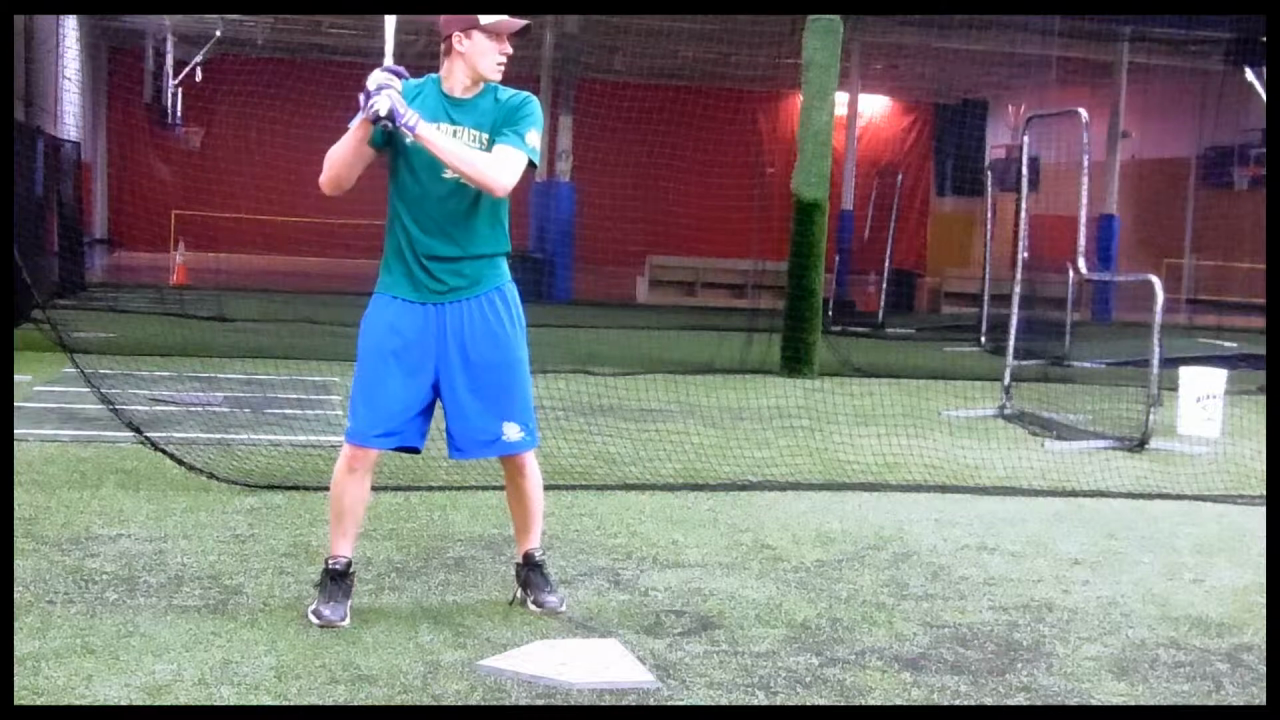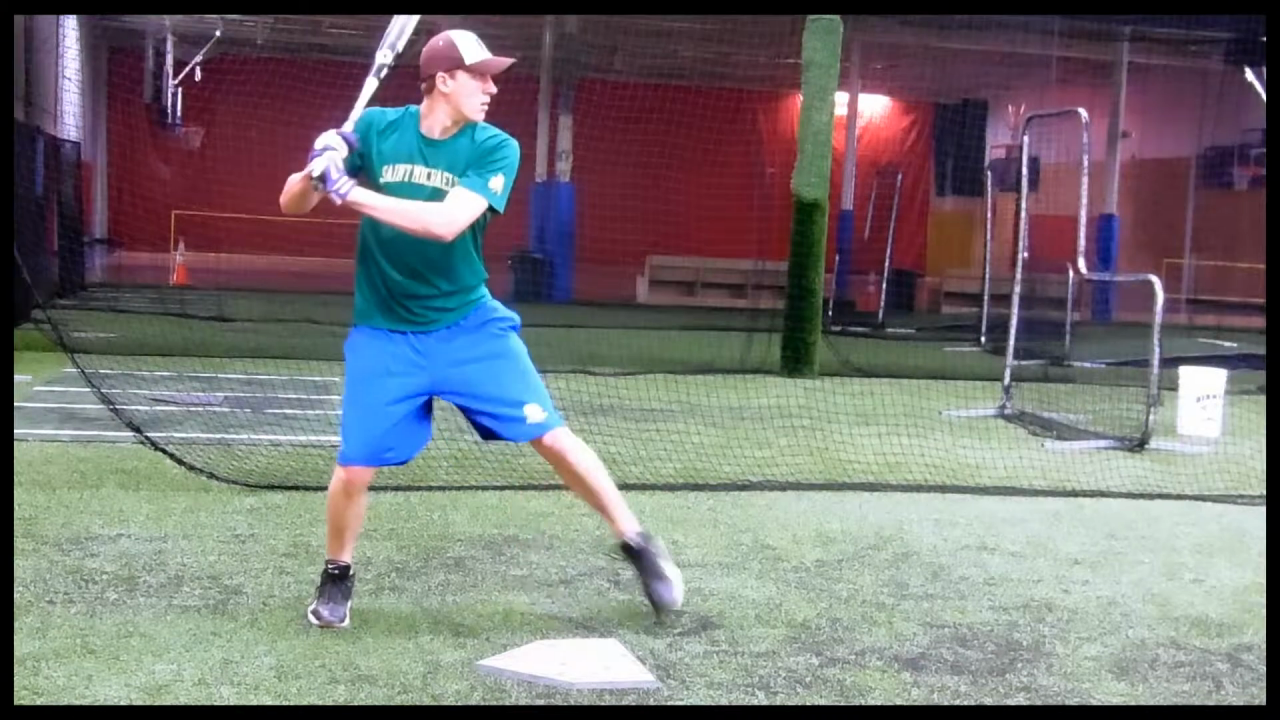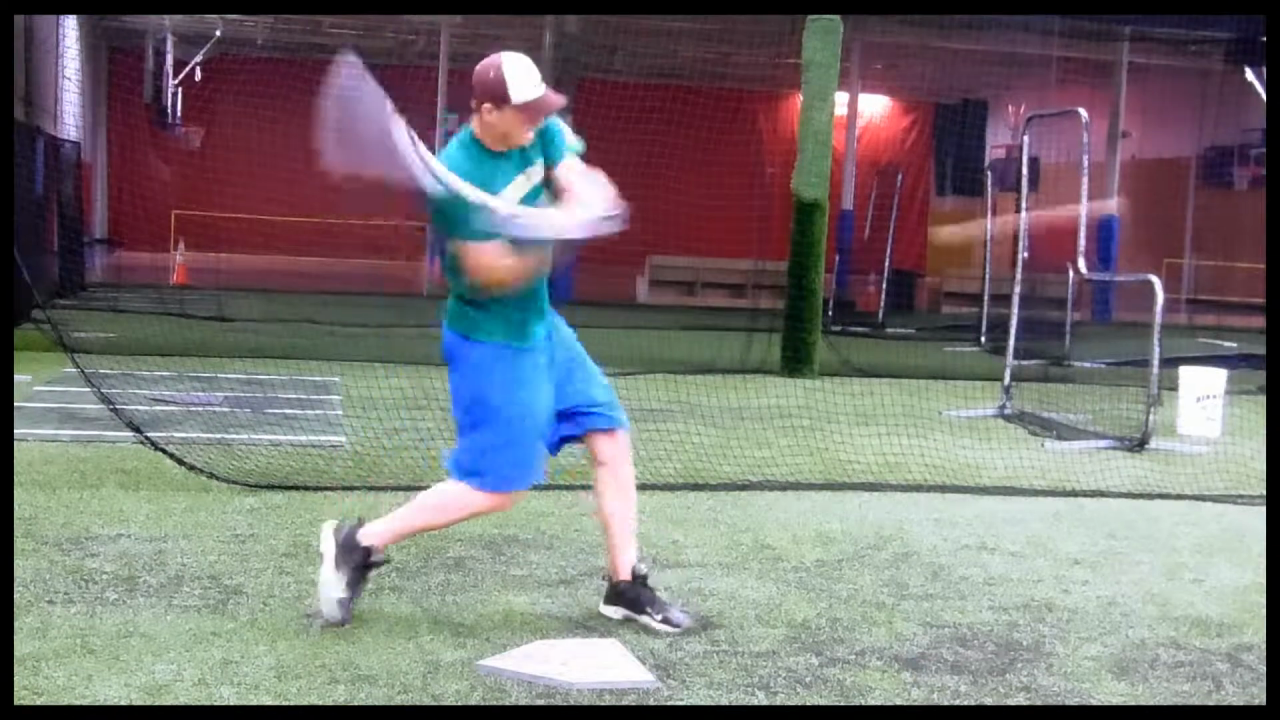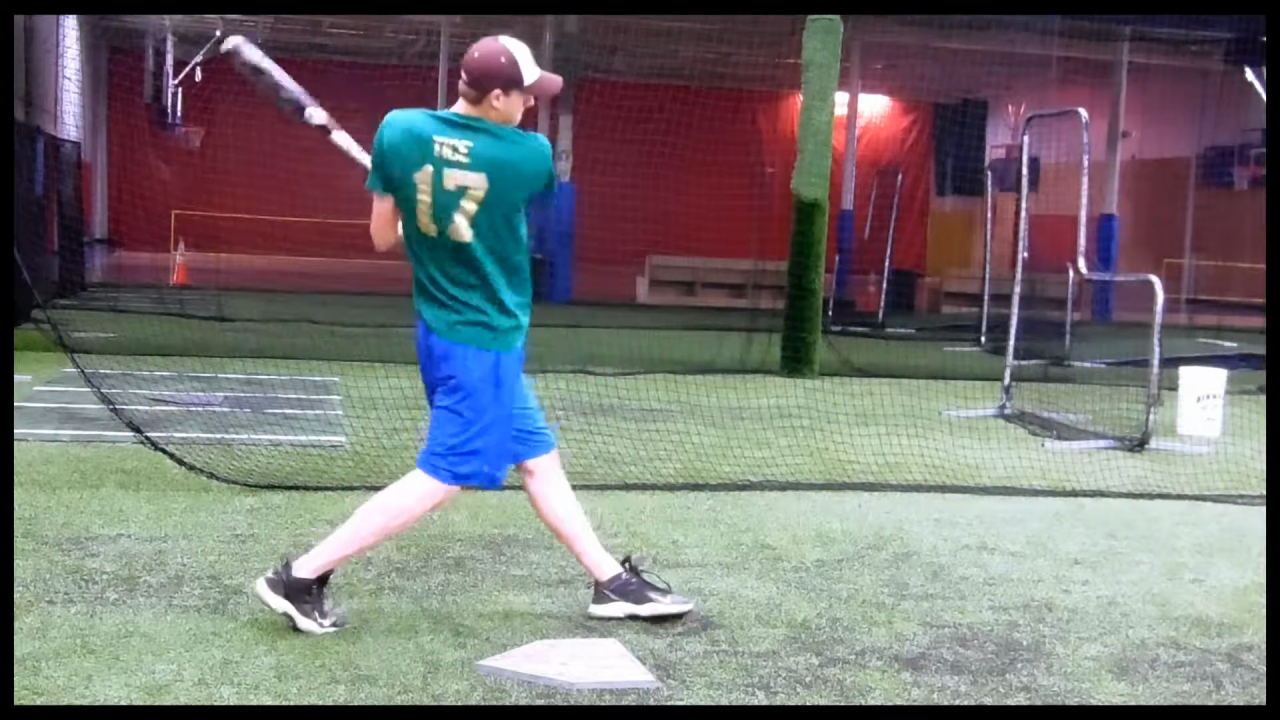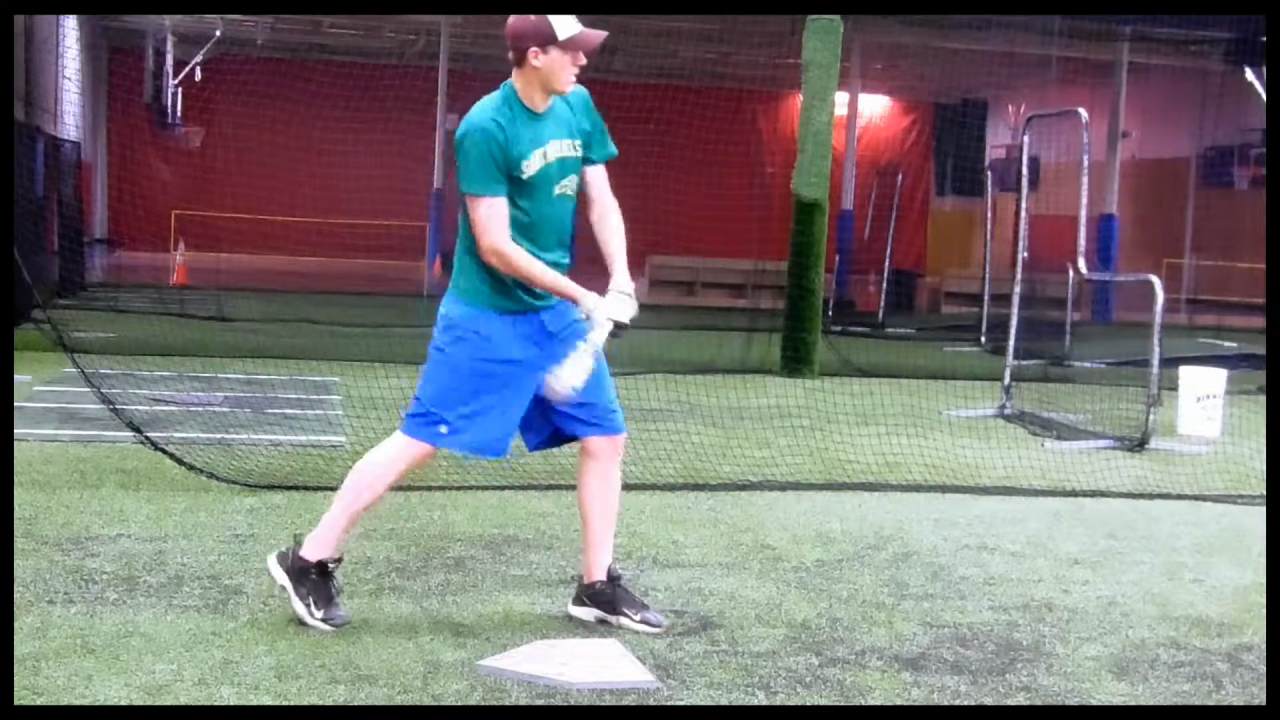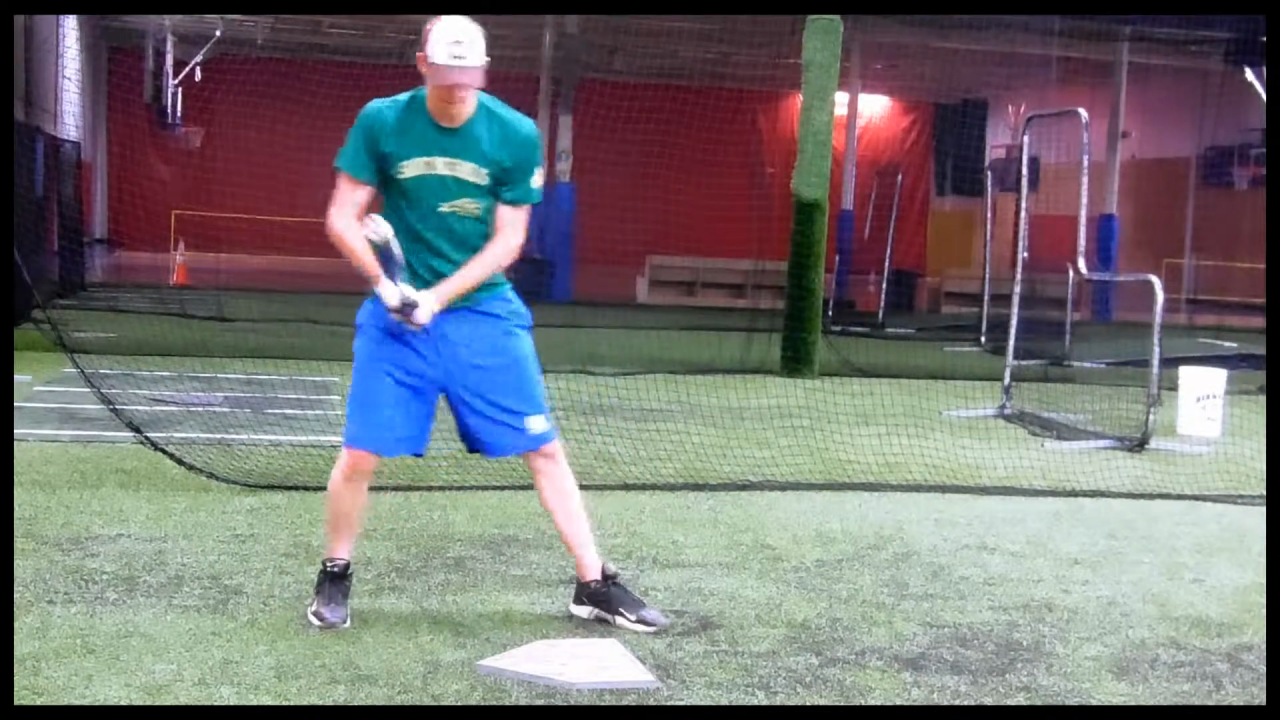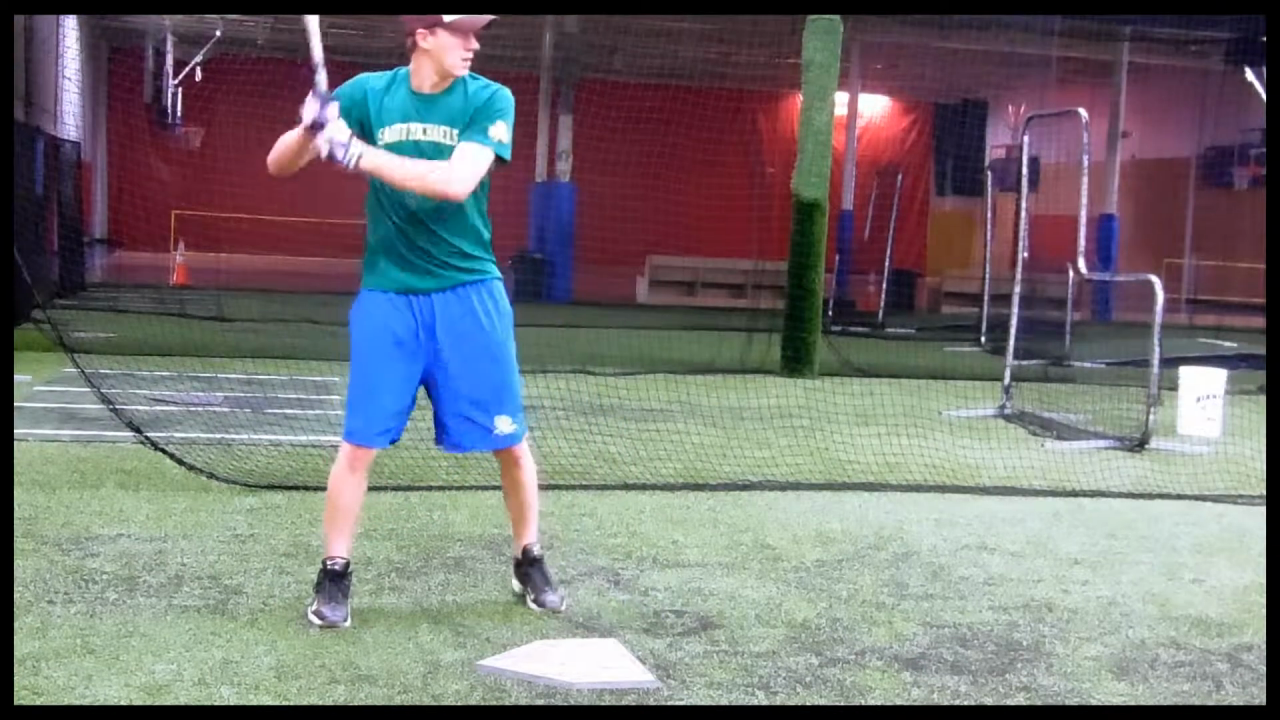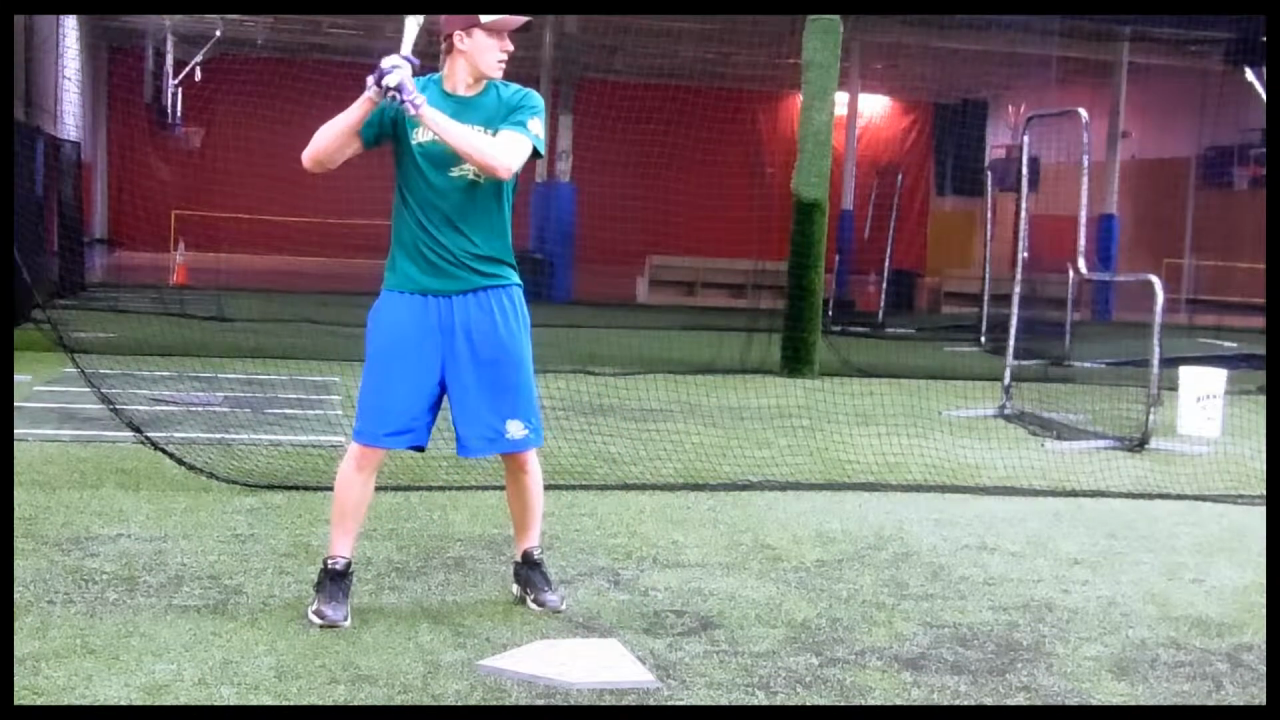
dt=0.5s
person 1, frame 1
left shoulder: (519, 107)
right shoulder: (403, 93)
left elbow: (500, 178)
right elbow: (332, 182)
left wrist: (416, 125)
right wrist: (368, 117)
left hip: (483, 300)
right hip: (402, 300)
left knee: (516, 447)
right knee: (363, 443)
left ankle: (530, 564)
right ankle: (337, 573)
person 1, frame 2
left shoulder: (496, 148)
right shoulder: (374, 128)
left elbow: (445, 223)
right elbow: (291, 204)
left wrist: (352, 191)
right wrist: (317, 169)
left hip: (471, 322)
right hip: (385, 332)
left knee: (554, 437)
right knee: (356, 468)
left ankle: (636, 543)
right ankle: (336, 576)
person 1, frame 3
left shoulder: (543, 130)
right shoulder: (456, 174)
left elbow: (584, 186)
right elbow: (492, 276)
right wrist: (530, 242)
left hip: (538, 326)
right hip: (491, 344)
left knee: (612, 440)
right knee: (494, 487)
left ankle: (626, 583)
right ankle: (358, 544)
person 1, frame 4
left shoulder: (397, 131)
right shoulder: (532, 155)
left elbow: (383, 238)
left hip: (438, 329)
right hip: (485, 341)
left knee: (538, 459)
right knee: (442, 477)
left ankle: (612, 582)
right ankle: (300, 577)
person 1, frame 5
left shoulder: (579, 106)
right shoulder: (483, 130)
left elbow: (600, 198)
right elbow: (493, 244)
left wrist: (620, 278)
right wrist: (579, 294)
left hip: (560, 311)
right hip: (486, 314)
left knee: (605, 438)
right knee: (416, 441)
left ankle: (597, 585)
right ankle: (309, 561)
person 1, frame 6
left shoulder: (517, 136)
right shoulder: (381, 121)
left elbow: (507, 242)
right elbow: (341, 218)
left wrist: (439, 297)
right wrist: (385, 282)
left hip: (484, 311)
right hip: (397, 314)
left knee: (542, 447)
right knee: (361, 453)
left ankle: (594, 583)
right ankle: (334, 574)
person 1, frame 7
left shoulder: (491, 100)
right shoulder: (367, 92)
left elbow: (457, 183)
right elbow: (279, 164)
left wrist: (359, 152)
right wrist: (310, 126)
left hip: (470, 294)
right hip: (389, 295)
left knee: (509, 440)
right knee: (360, 442)
left ankle: (529, 559)
right ankle: (334, 574)
person 1, frame 8
left shoulder: (521, 103)
right shoulder: (404, 96)
left elbow: (502, 162)
right elbow: (315, 160)
left wrist: (420, 106)
right wrist: (373, 97)
left hip: (491, 298)
right hip: (409, 297)
left knee: (519, 444)
right knee: (370, 441)
left ankle: (529, 564)
right ankle: (335, 573)
